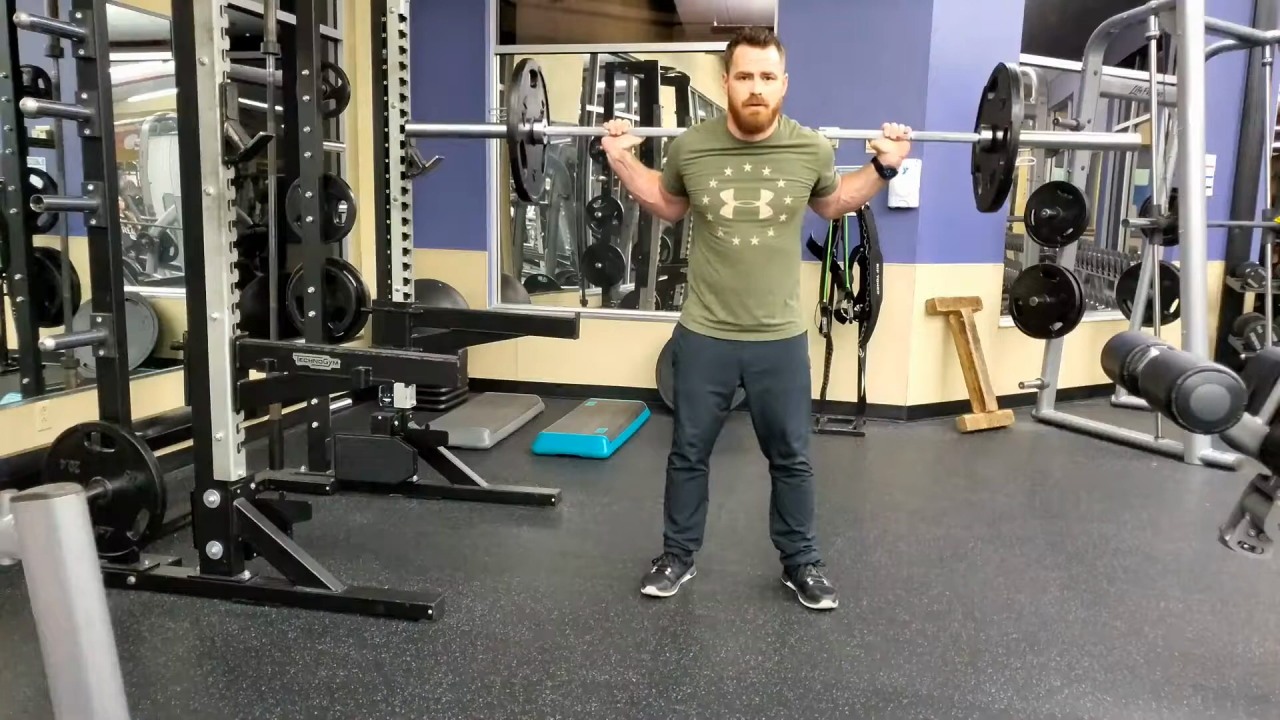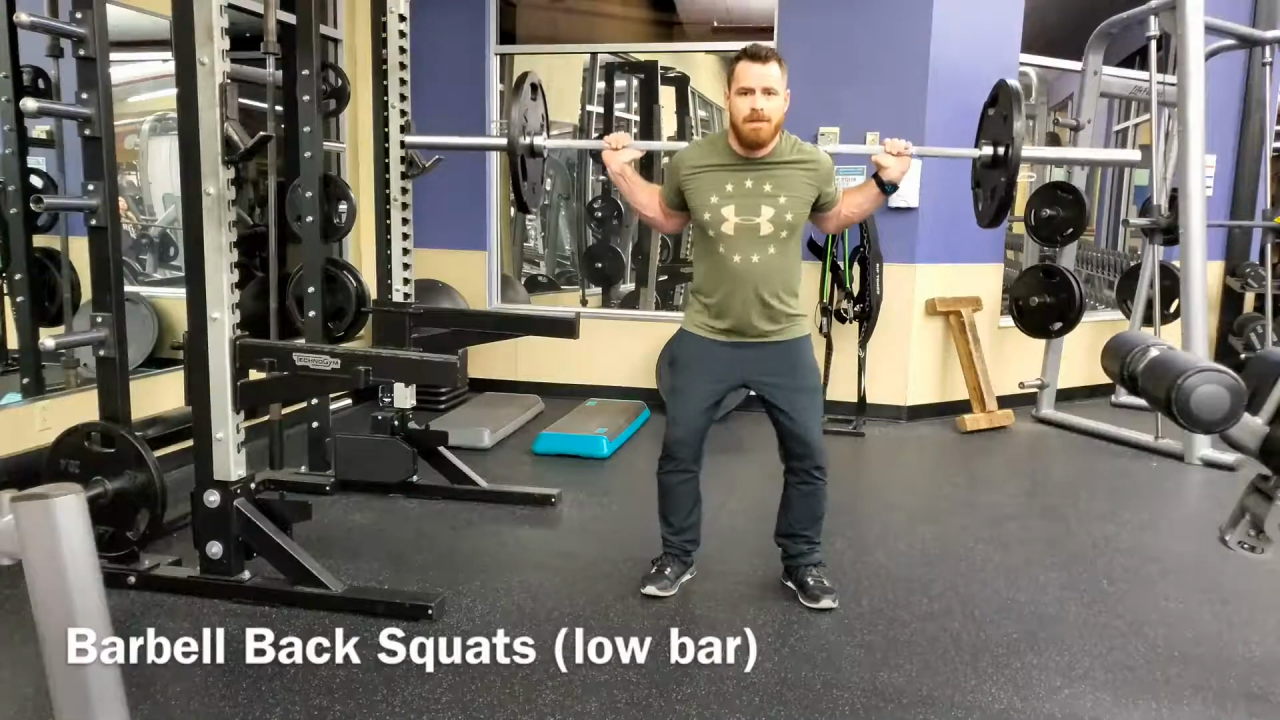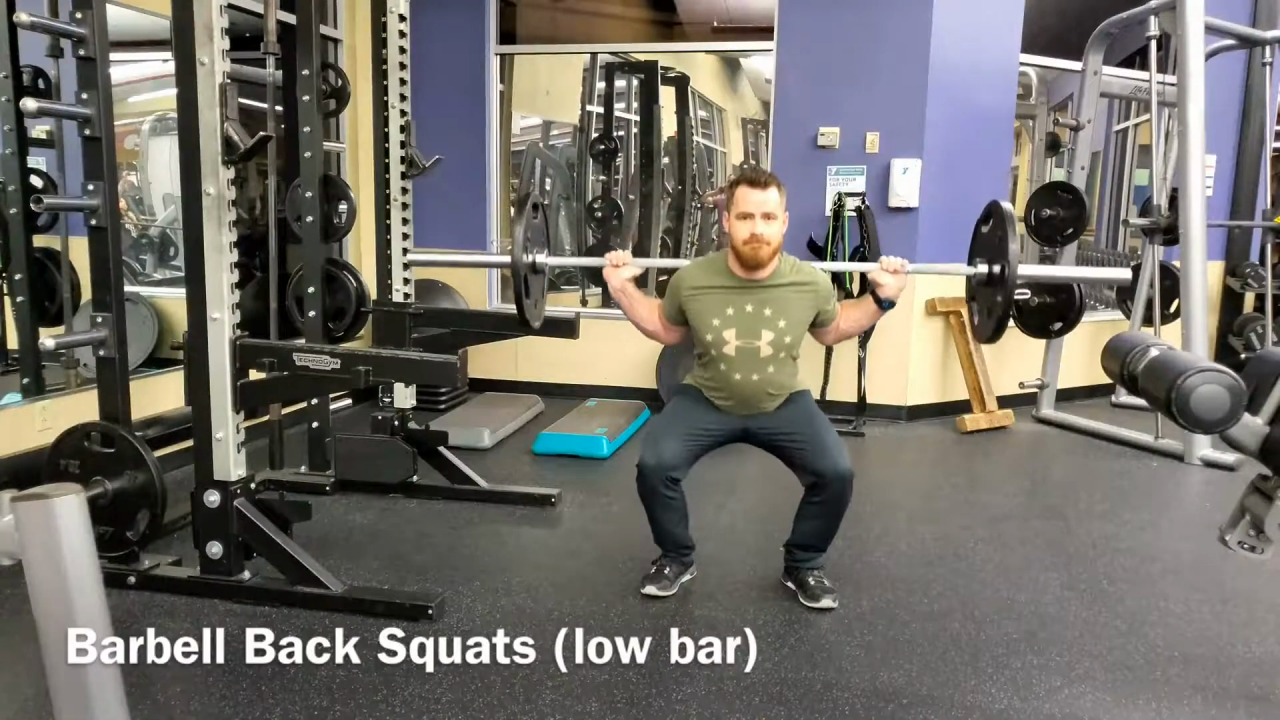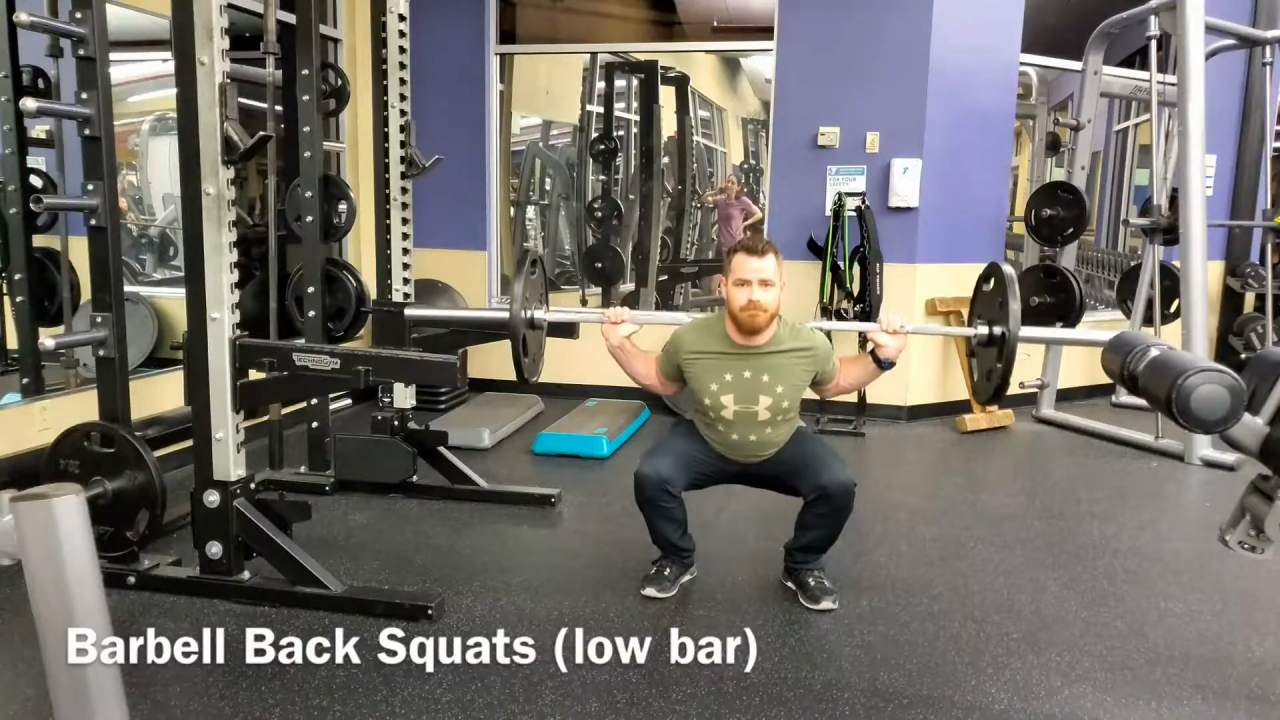
dt=0.7s
person 1, frame 1
left shoulder: (812, 150)
right shoulder: (689, 148)
left elbow: (833, 204)
right elbow: (669, 205)
left wrist: (882, 168)
right wrist: (623, 161)
left hip: (780, 336)
right hip: (704, 334)
left knee: (791, 457)
right knee: (689, 451)
left ankle: (801, 562)
right ankle: (677, 555)
person 1, frame 2
left shoulder: (813, 164)
right shoulder: (691, 161)
left elbow: (833, 217)
right elbow: (667, 217)
left wrist: (884, 182)
right wrist: (622, 173)
left hip: (783, 339)
right hip: (706, 337)
left knee: (807, 456)
right knee: (679, 450)
left ankle: (802, 563)
right ankle: (677, 557)
person 1, frame 3
left shoulder: (811, 283)
right shoulder: (691, 280)
left elbow: (832, 329)
right elbow: (666, 330)
left wrist: (881, 298)
right wrist: (622, 289)
left hip: (783, 404)
right hip: (705, 400)
left knee: (836, 473)
right knee: (654, 465)
left ankle: (803, 565)
right ankle: (677, 559)
person 1, frame 4
left shoulder: (810, 345)
right shoulder: (690, 341)
left elbow: (833, 384)
right elbow: (662, 382)
left wrist: (880, 359)
right wrist: (619, 345)
left hip: (782, 448)
right hip: (705, 444)
left knee: (838, 485)
right knee: (651, 477)
left ankle: (803, 566)
right ankle: (676, 559)
